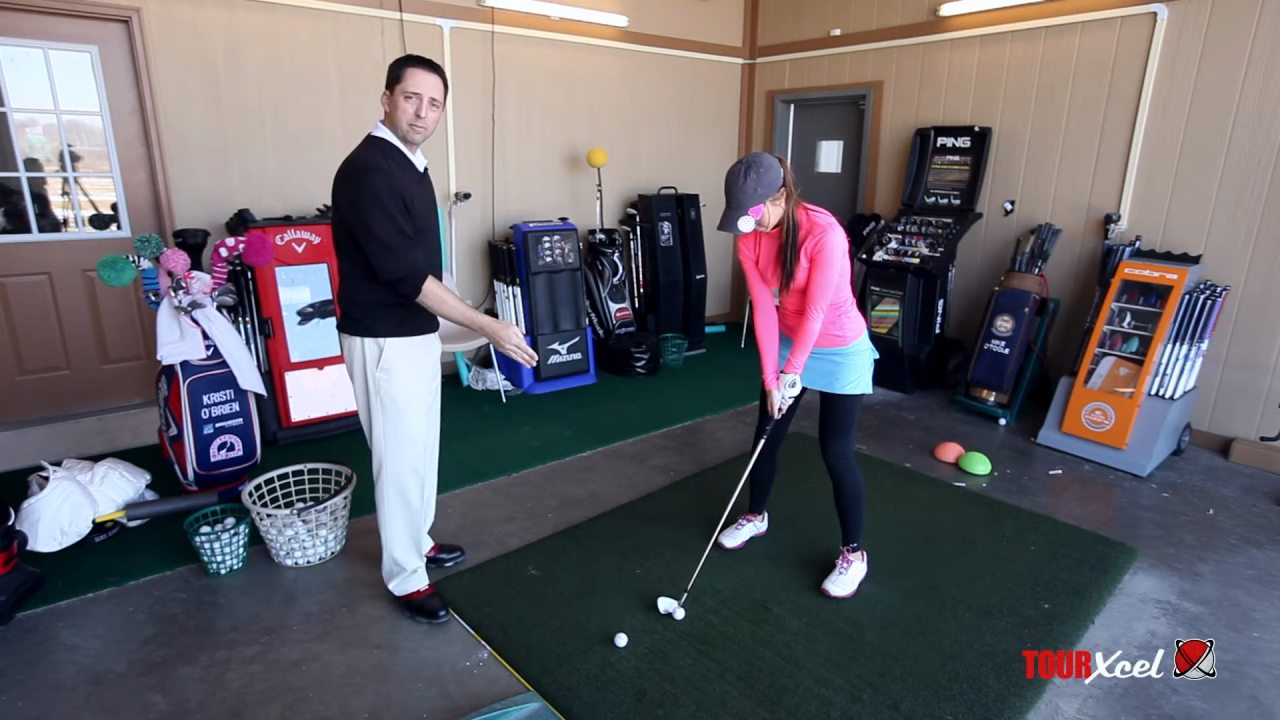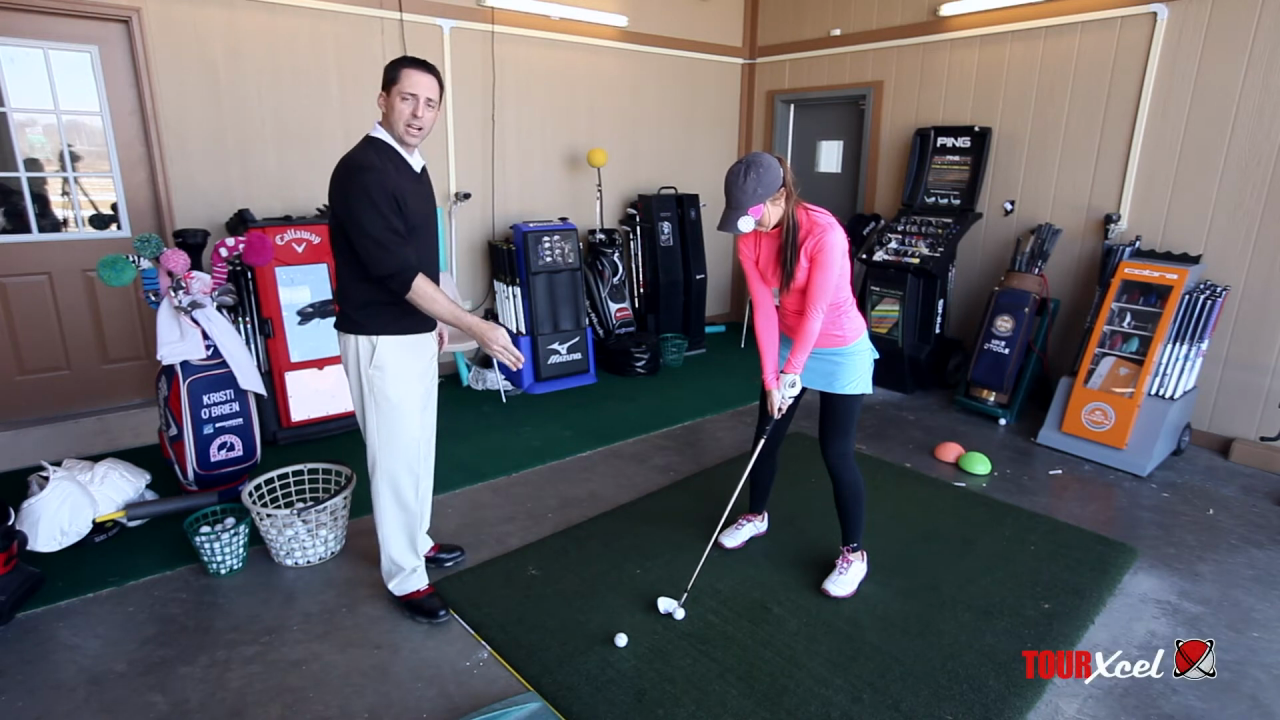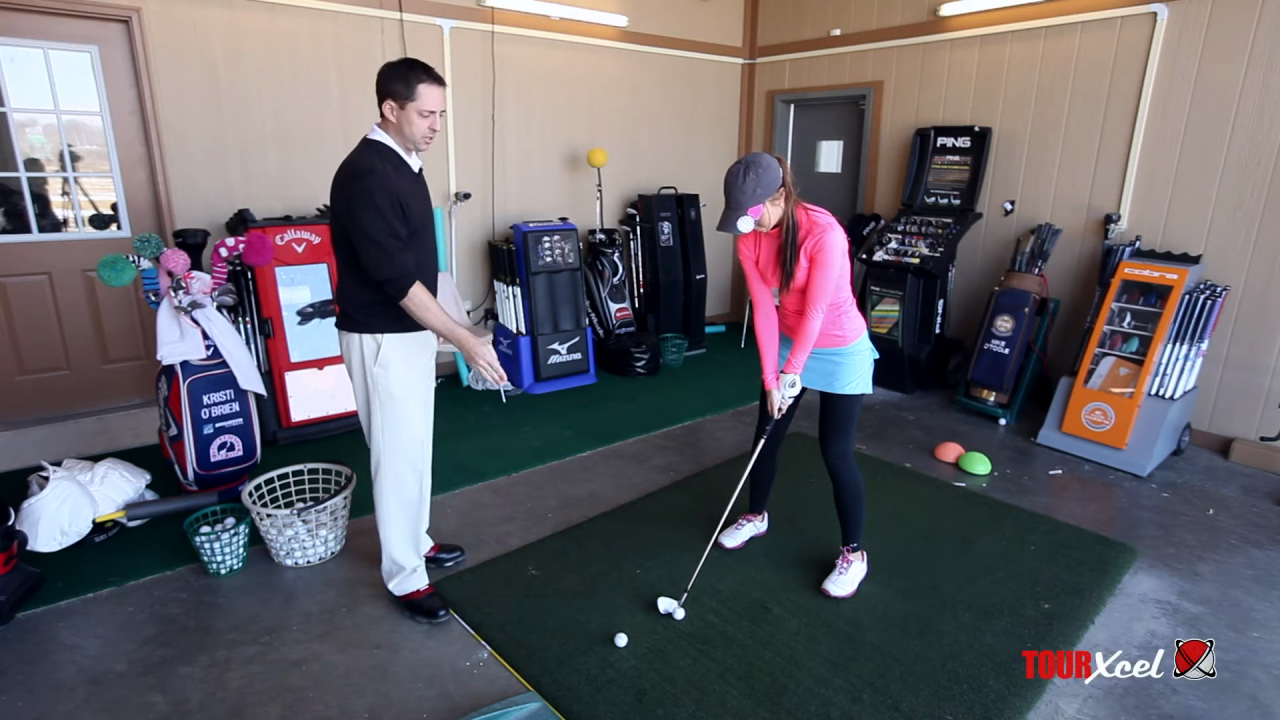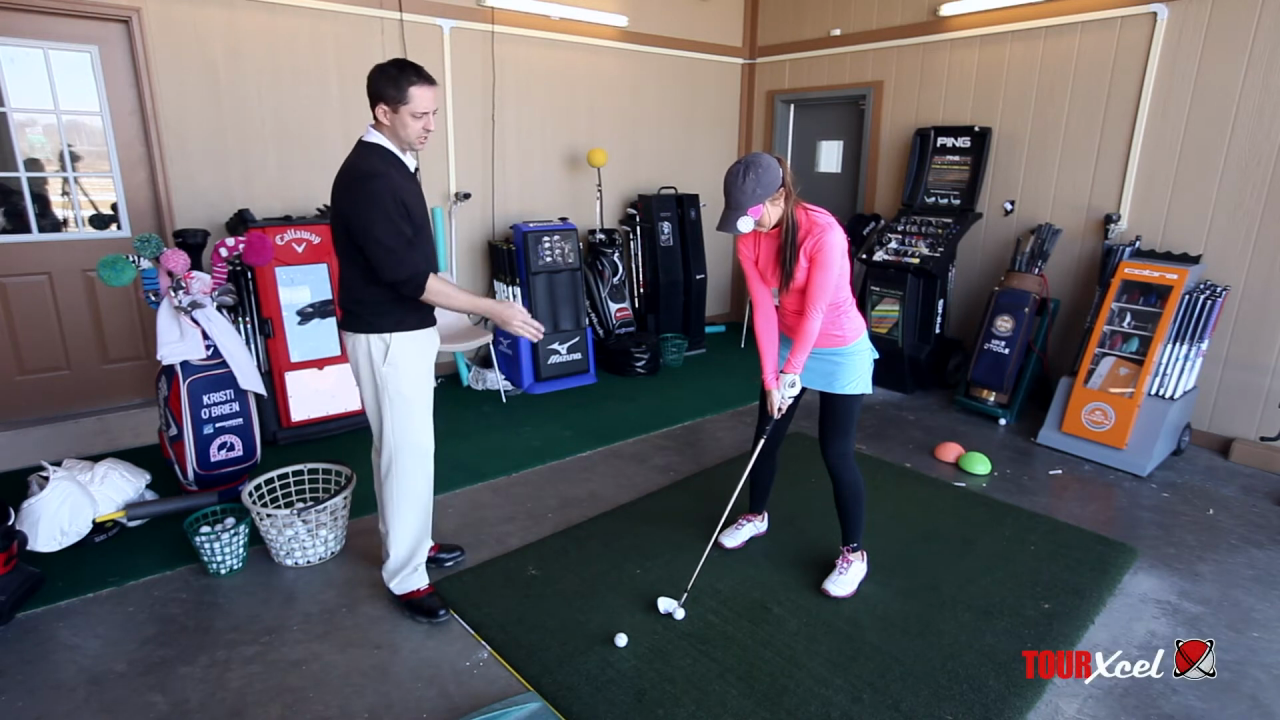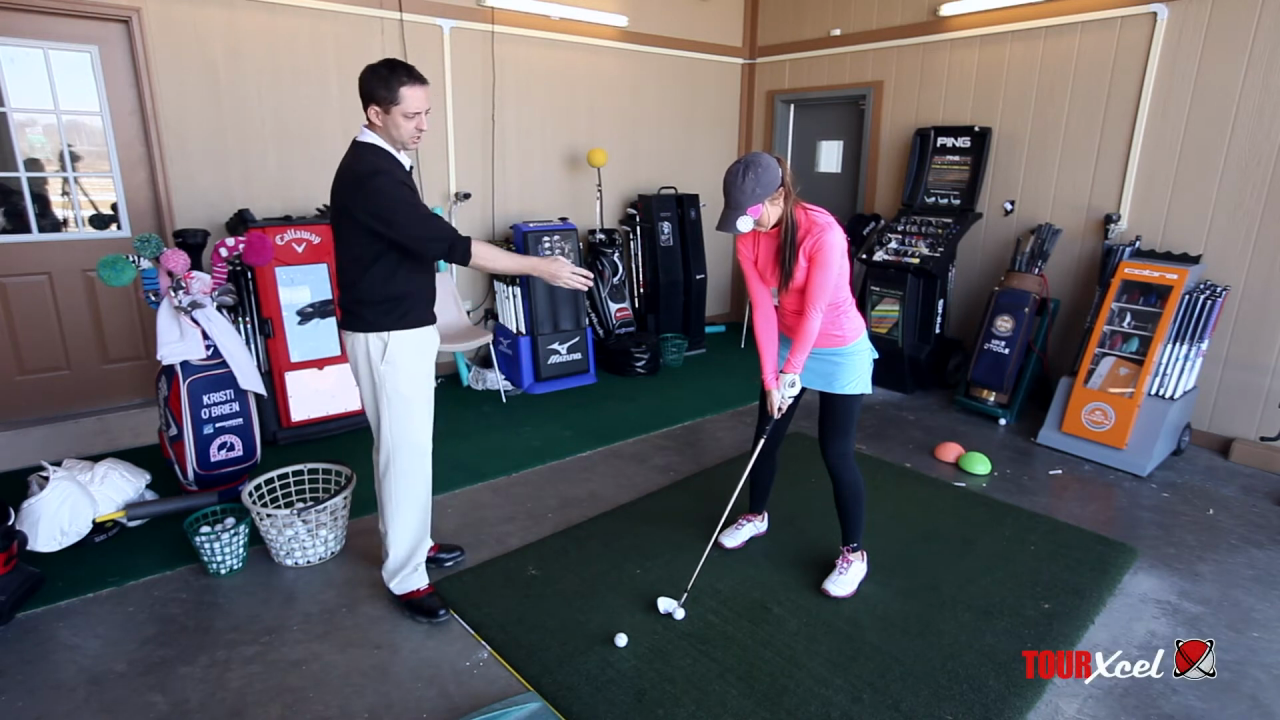
dt=0.3s
person 1, frame 1
left shoulder: (410, 164)
right shoulder: (368, 171)
right elbow: (406, 273)
right wrist: (487, 326)
left hip: (417, 334)
right hip: (384, 342)
left knee: (420, 451)
right knee: (400, 459)
left ankle: (415, 540)
right ankle: (405, 577)
person 1, frame 2
left shoulder: (411, 166)
right shoulder: (363, 171)
right elbow: (398, 271)
left wrist: (437, 322)
right wrist: (476, 327)
left hip: (415, 333)
right hip: (380, 341)
left knee: (418, 448)
right knee: (396, 458)
left ankle: (415, 541)
right ankle: (404, 576)
person 1, frame 3
left shoulder: (404, 164)
right shoulder: (365, 175)
right elbow: (396, 277)
left wrist: (440, 332)
right wrist: (464, 339)
left hip: (412, 332)
right hip: (382, 339)
left knee: (415, 448)
right knee: (398, 456)
left ankle: (414, 540)
right ankle: (404, 575)
person 1, frame 4
left shoulder: (392, 164)
right shoulder: (369, 176)
right elbow: (411, 274)
left wrist: (454, 316)
right wrist: (493, 309)
left hip: (407, 330)
right hip: (388, 337)
left knee: (406, 446)
right knee: (407, 452)
left ankle: (410, 540)
right ankle: (404, 575)
person 1, frame 5
left shoulder: (382, 163)
right shoulder: (369, 176)
right elbow: (448, 245)
right wrist: (538, 266)
left hip: (404, 328)
right hip: (386, 337)
left knee: (403, 446)
right knee: (406, 451)
left ankle: (410, 541)
right ankle: (405, 576)
person 2, frame 1
left shoulder: (824, 233)
right shoulder: (749, 236)
left elbow: (815, 311)
right elbow: (763, 307)
left wrist: (792, 374)
right wrist: (771, 380)
left hip: (840, 351)
right hip: (788, 342)
left knee: (836, 452)
right knee: (766, 436)
left ankle: (853, 554)
right ankle: (755, 516)
person 2, frame 2
left shoulder: (824, 233)
right shoulder: (749, 237)
left elbow: (815, 311)
right elbow: (763, 307)
left wrist: (792, 374)
right wrist: (771, 379)
left hip: (840, 351)
right hip: (788, 343)
left knee: (836, 452)
right knee: (766, 436)
left ankle: (853, 554)
right ankle: (756, 516)
person 2, frame 3
left shoulder: (824, 233)
right shoulder: (749, 237)
left elbow: (815, 311)
right elbow: (763, 307)
left wrist: (792, 374)
right wrist: (771, 379)
left hip: (840, 351)
right hip: (788, 343)
left knee: (836, 452)
right knee: (766, 436)
left ankle: (853, 554)
right ankle: (756, 516)
person 2, frame 4
left shoulder: (824, 233)
right shoulder: (748, 237)
left elbow: (815, 311)
right elbow: (763, 307)
left wrist: (792, 374)
right wrist: (771, 379)
left hip: (840, 350)
right hip: (788, 343)
left knee: (836, 452)
right knee: (766, 436)
left ankle: (853, 553)
right ankle: (756, 516)
person 2, frame 5
left shoulder: (823, 232)
right shoulder: (748, 237)
left elbow: (814, 311)
right elbow: (762, 307)
left wrist: (791, 374)
right wrist: (771, 380)
left hip: (839, 351)
right hip: (788, 343)
left knee: (836, 452)
right knee: (766, 436)
left ankle: (853, 554)
right ankle: (756, 516)
